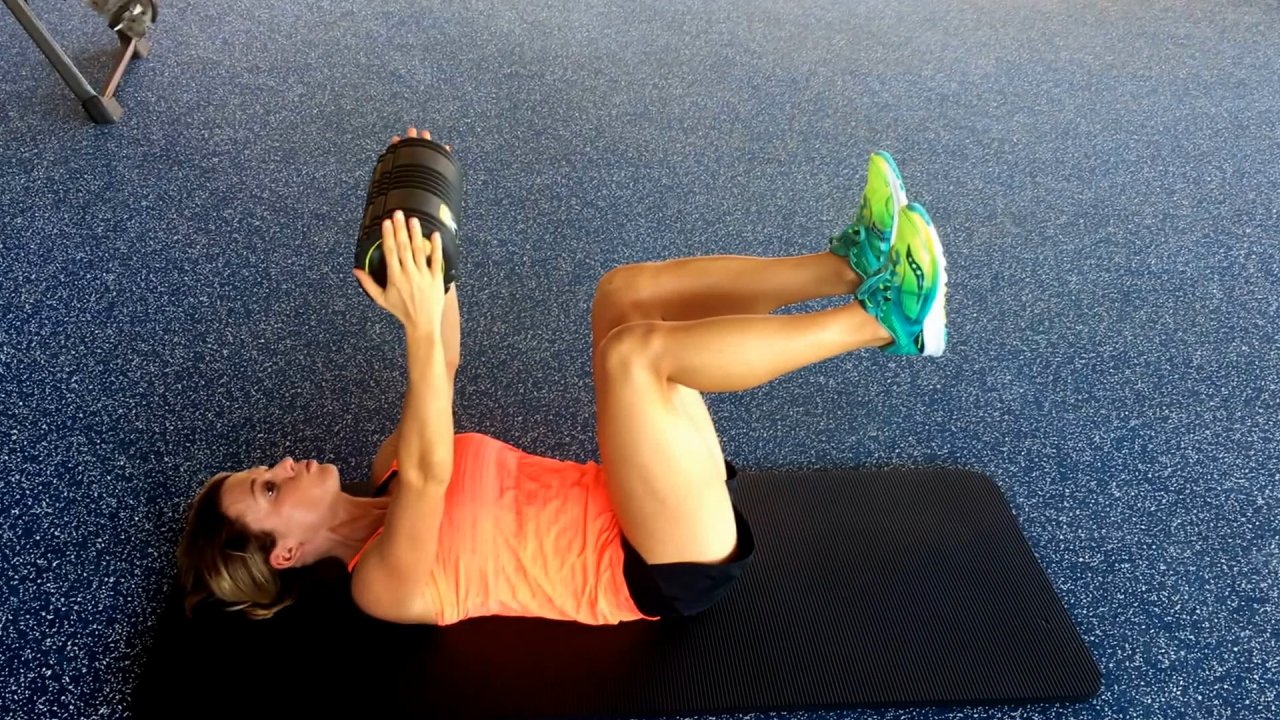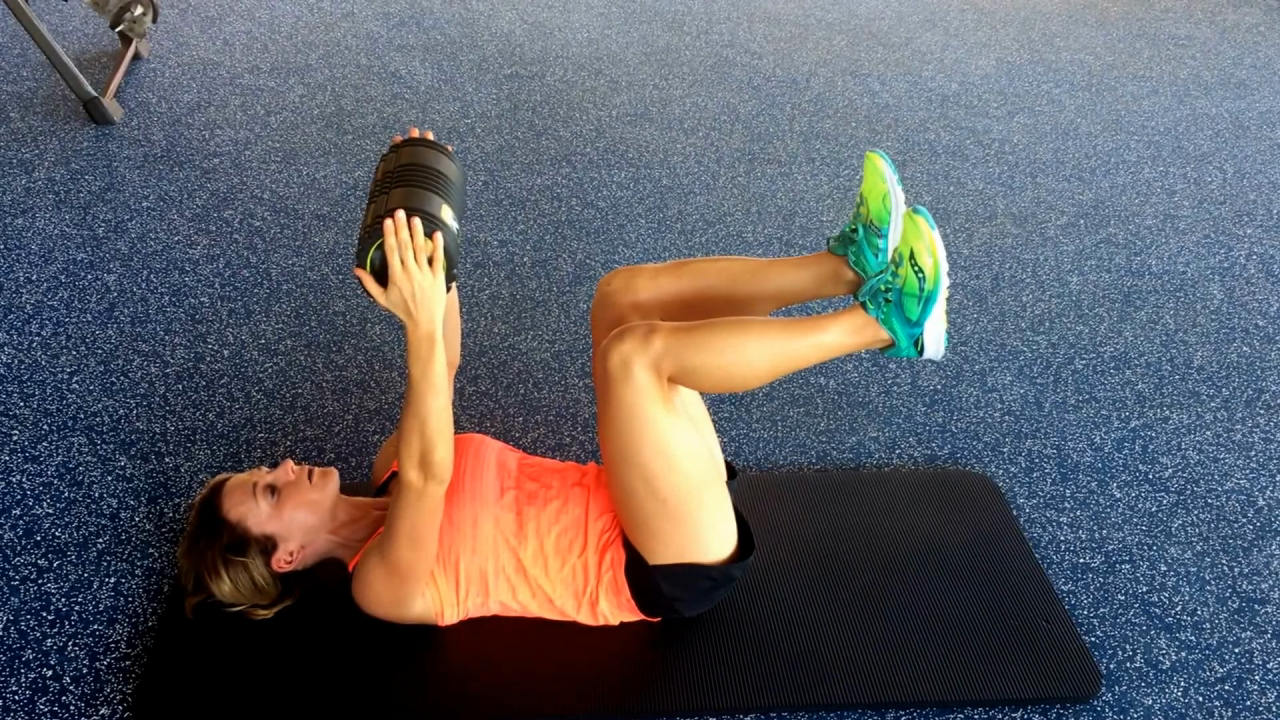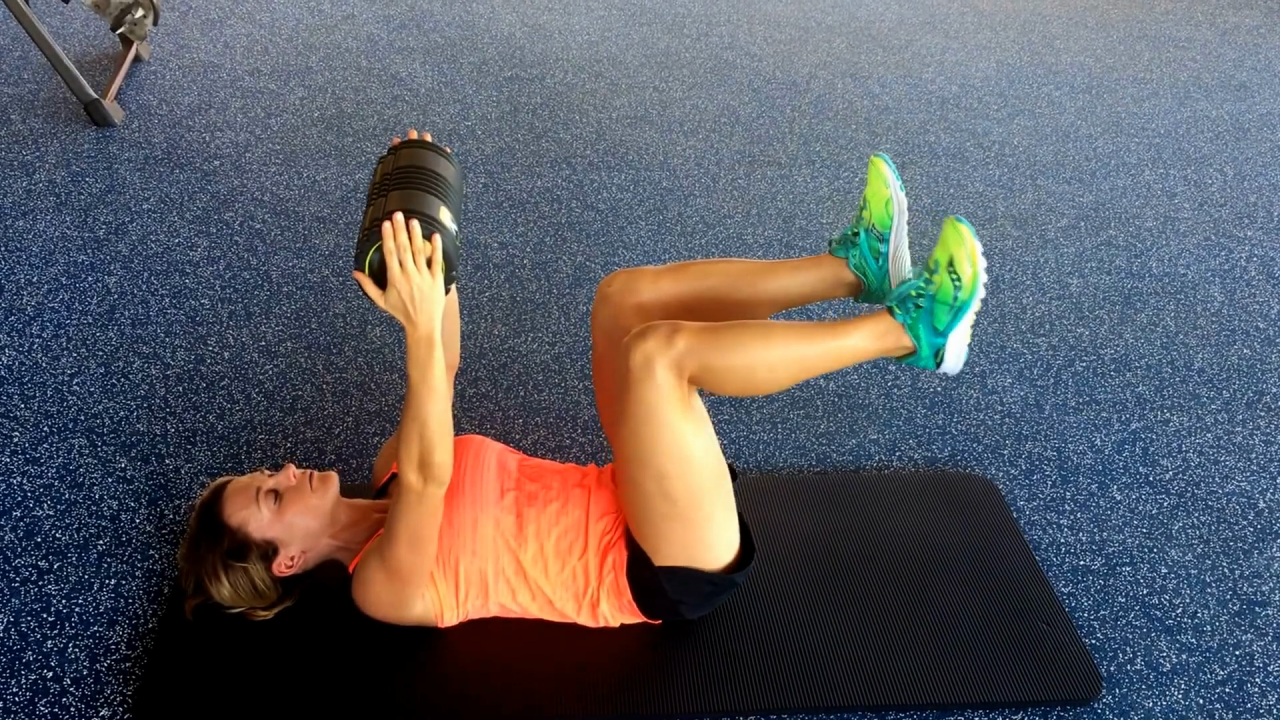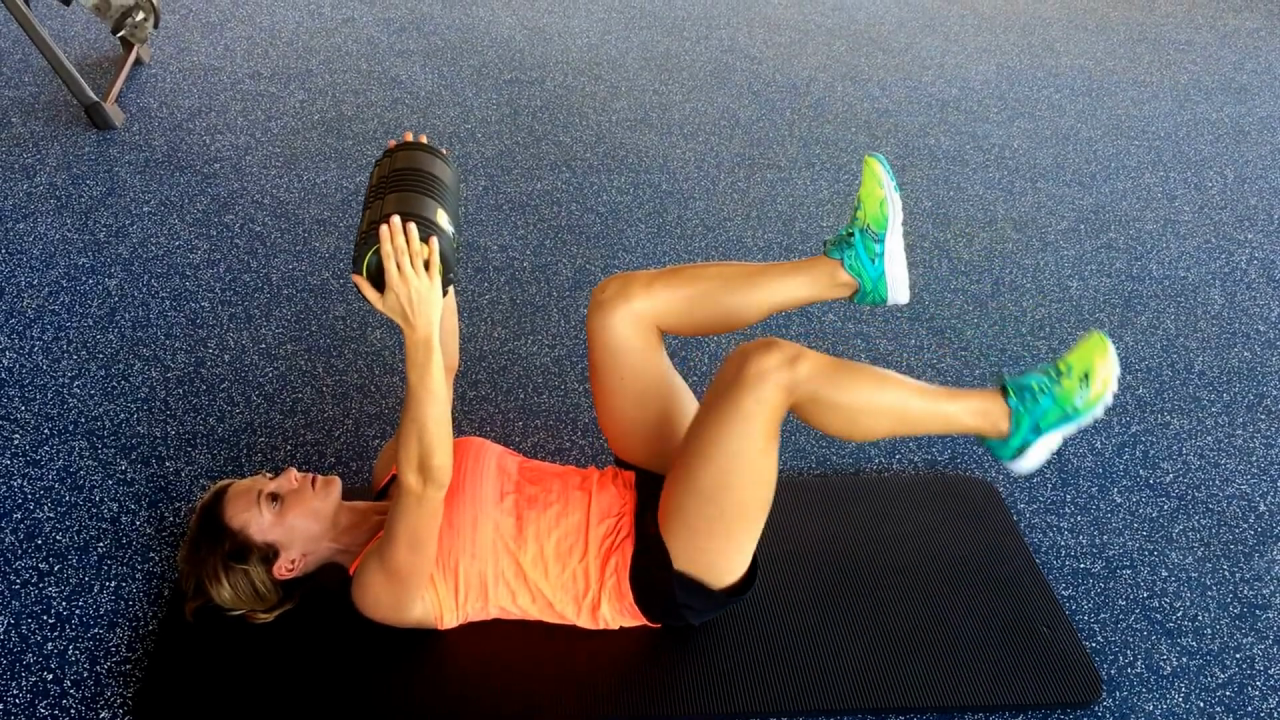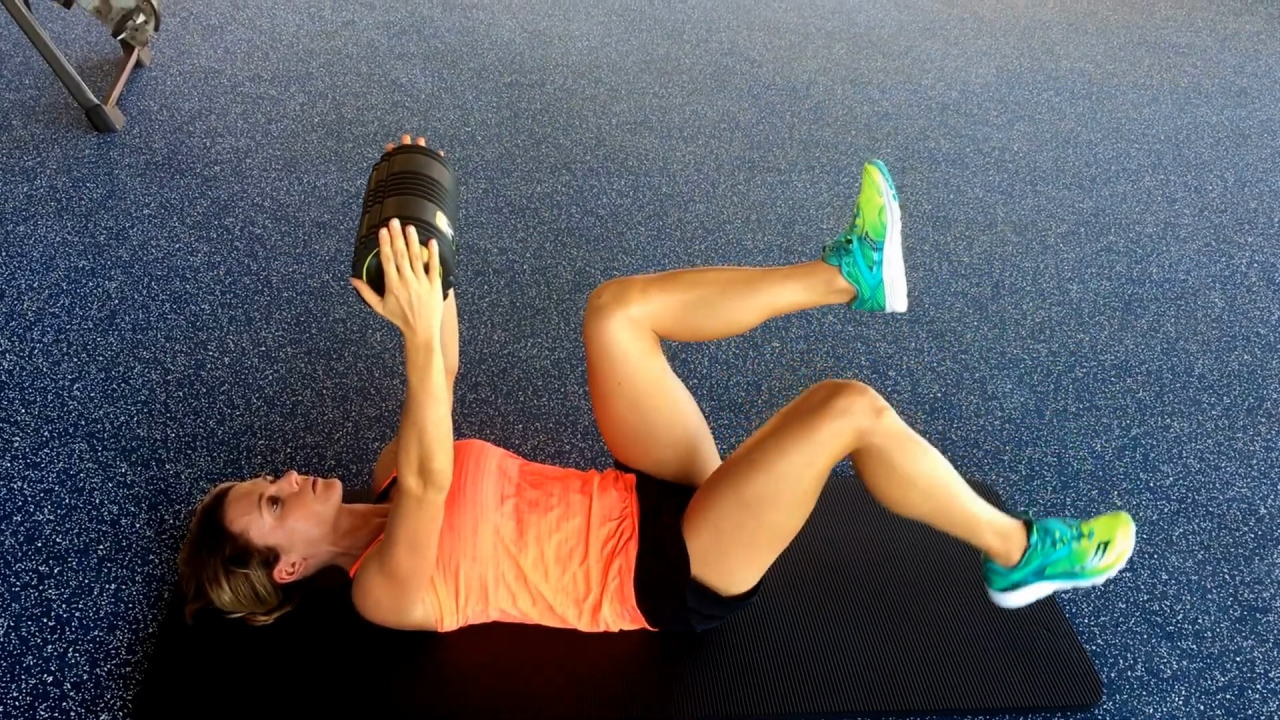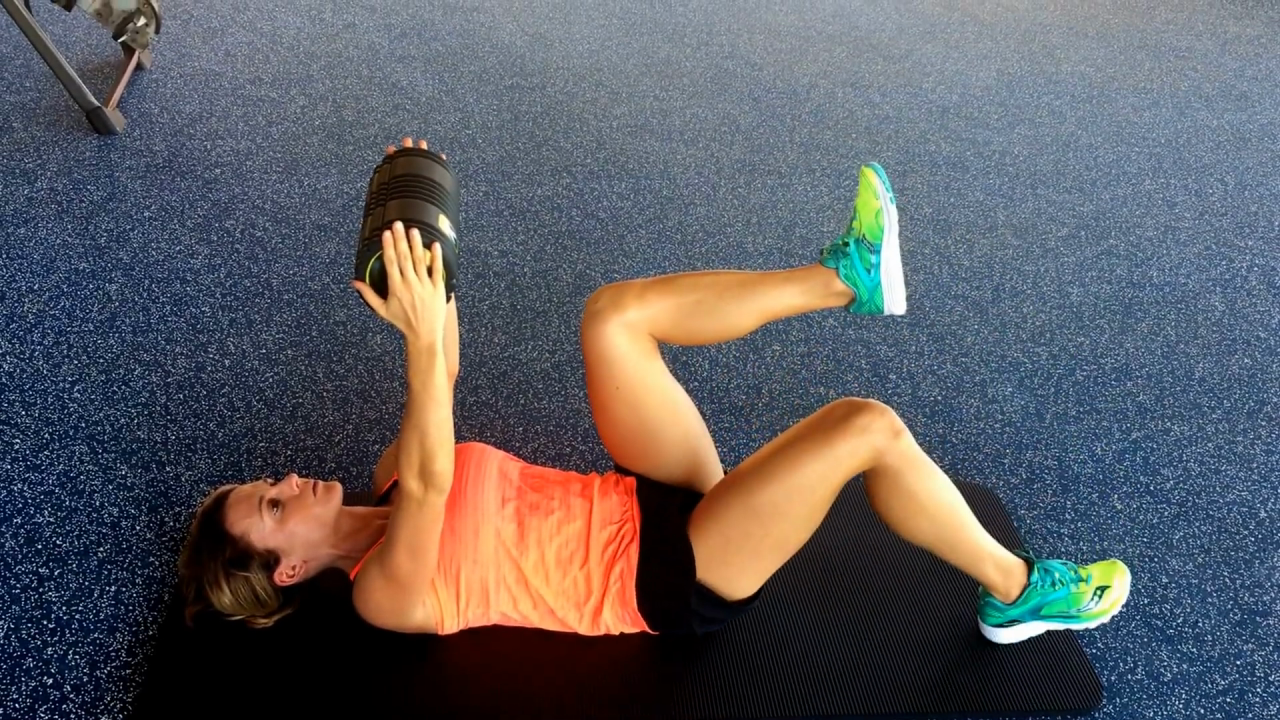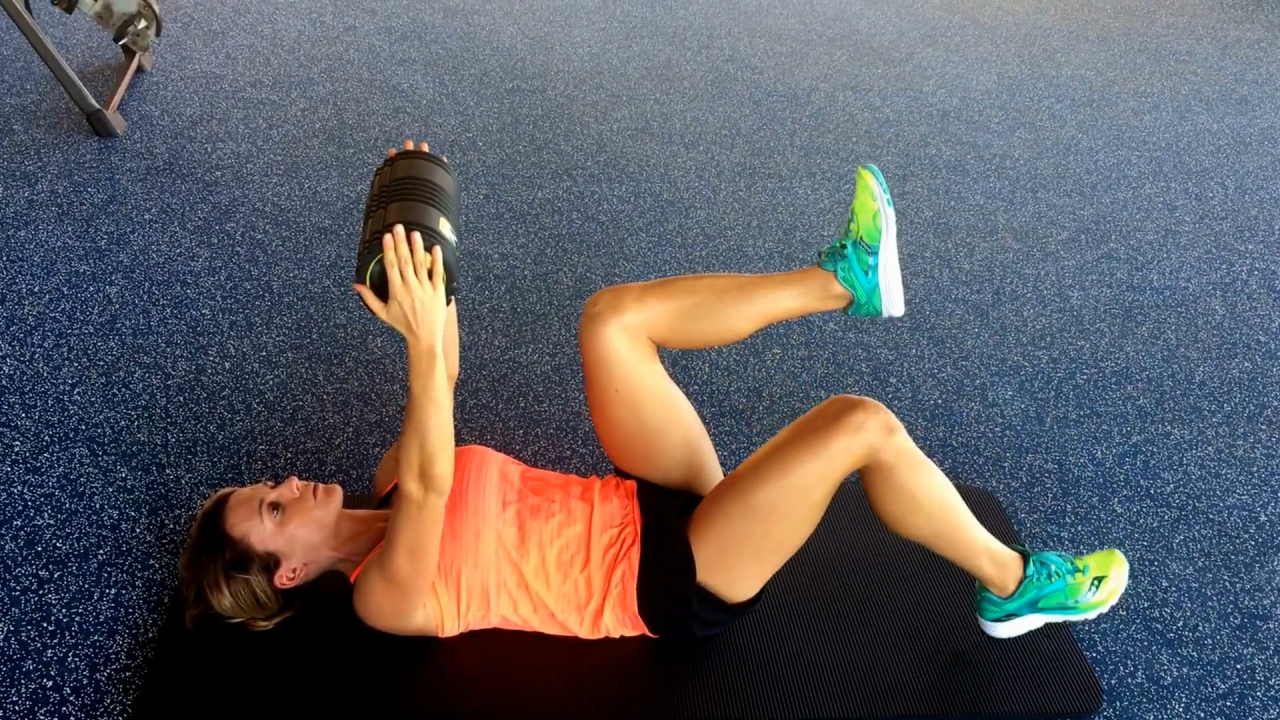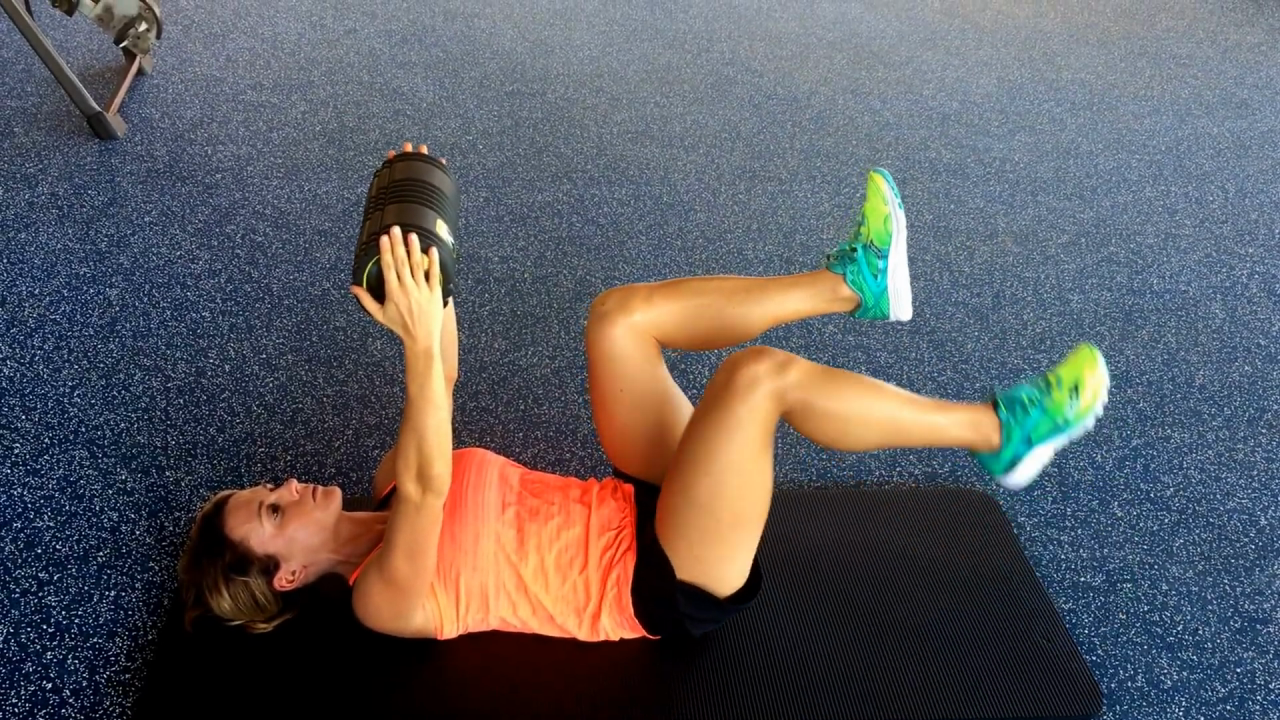
dt=0.5s
person 1, frame 1
left shoulder: (387, 481)
right shoulder: (385, 582)
left elbow: (441, 371)
right elbow: (432, 472)
left wrist: (432, 263)
right wrist: (418, 322)
left hip: (640, 501)
right hip: (671, 567)
left knee: (627, 292)
right knee: (635, 350)
left ankle: (848, 265)
right ankle: (880, 319)
person 1, frame 2
left shoulder: (387, 483)
right shoulder: (385, 582)
left elbow: (443, 368)
right elbow: (431, 471)
left wrist: (434, 258)
right wrist: (420, 323)
left hip: (644, 505)
right hip: (670, 569)
left knee: (625, 294)
right knee: (635, 348)
left ankle: (850, 264)
right ankle: (884, 322)
person 1, frame 3
left shoulder: (391, 482)
right shoulder: (386, 585)
left elbow: (441, 370)
right elbow: (432, 474)
left wrist: (429, 266)
right wrist: (418, 324)
left hip: (632, 506)
right hip: (671, 571)
left knee: (626, 295)
right knee: (656, 350)
left ankle: (856, 267)
right ankle: (908, 330)
person 1, frame 4
left shoulder: (387, 485)
right shoulder: (388, 585)
left elbow: (443, 372)
right elbow: (433, 476)
left wrist: (427, 255)
right wrist: (417, 326)
left hip: (645, 500)
right hip: (668, 574)
left knee: (621, 300)
right knee: (770, 364)
left ankle: (851, 270)
right ankle: (1009, 417)
person 1, frame 5
left shoulder: (385, 490)
right shoulder: (387, 587)
left elbow: (440, 380)
right elbow: (434, 479)
left wrist: (428, 263)
right wrist: (417, 329)
left hip: (649, 500)
right hip: (672, 575)
left knee: (618, 307)
right knee: (849, 406)
left ankle: (851, 277)
right ankle: (1018, 554)
person 1, frame 6
left shoulder: (386, 493)
right shoulder: (388, 592)
left elbow: (437, 398)
right elbow: (434, 482)
left wrist: (427, 254)
right wrist: (420, 331)
left hip: (652, 504)
right hip: (675, 575)
left knee: (616, 311)
right knee: (868, 427)
left ankle: (847, 280)
right ankle: (1016, 591)
person 1, frame 7
left shoulder: (387, 493)
right shoulder: (389, 593)
left elbow: (442, 381)
right elbow: (435, 484)
left wrist: (429, 277)
right wrist: (420, 336)
left hip: (650, 507)
right hip: (676, 579)
left knee: (612, 315)
right knee: (862, 425)
left ankle: (844, 282)
right ankle: (1013, 584)
person 1, frame 8
left shoulder: (387, 496)
right shoulder: (388, 596)
left elbow: (440, 383)
right elbow: (434, 485)
left wrist: (425, 269)
right wrist: (416, 338)
left hip: (643, 517)
right hip: (670, 585)
left knee: (621, 313)
right knee: (763, 373)
left ankle: (854, 284)
right ankle: (1001, 432)
